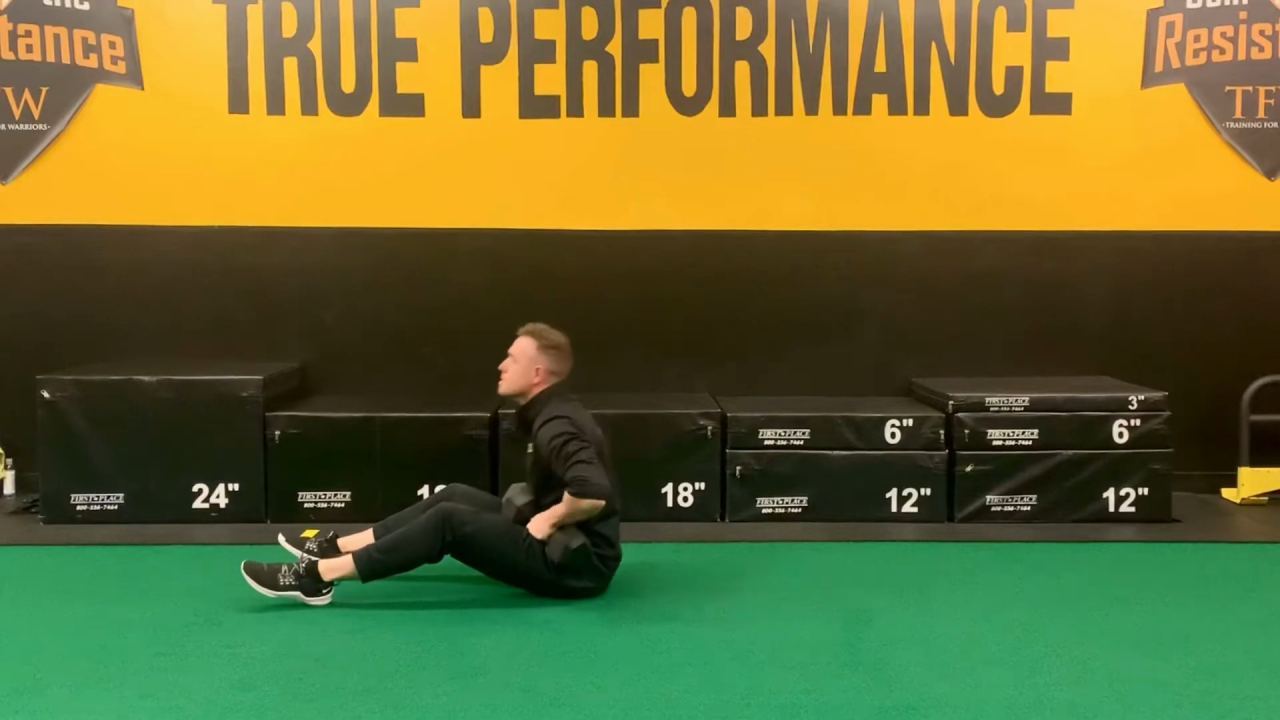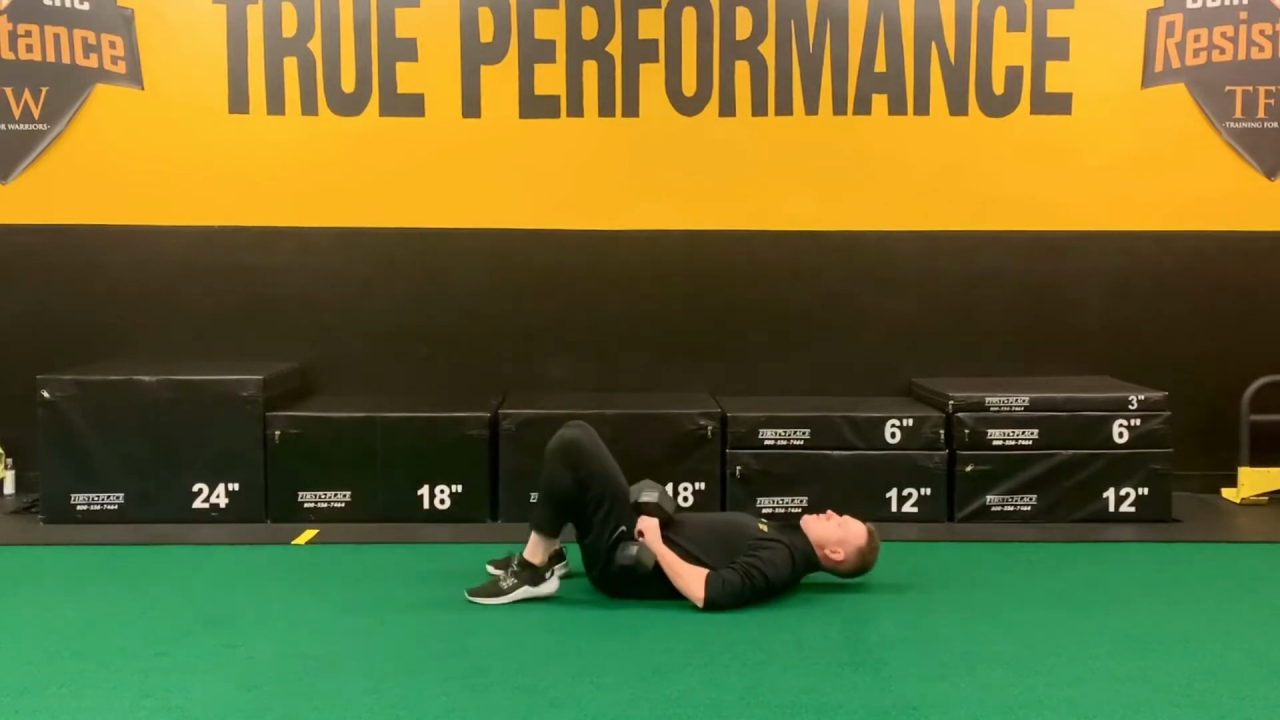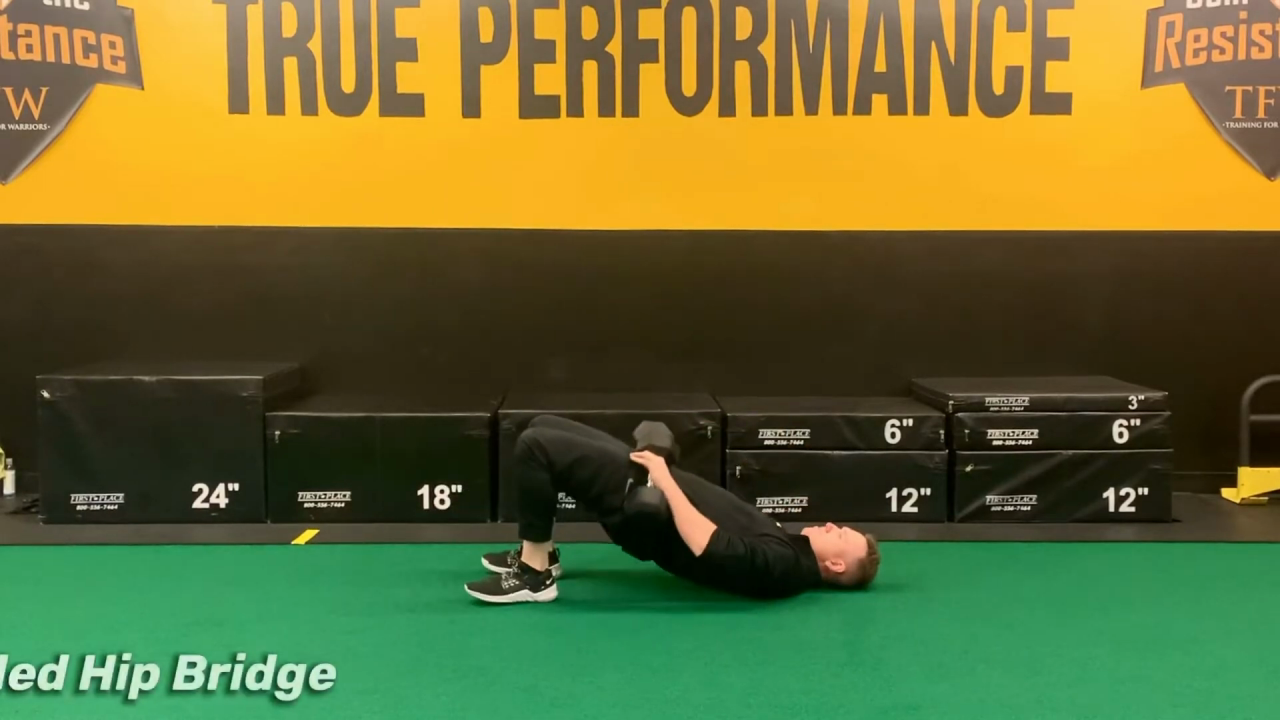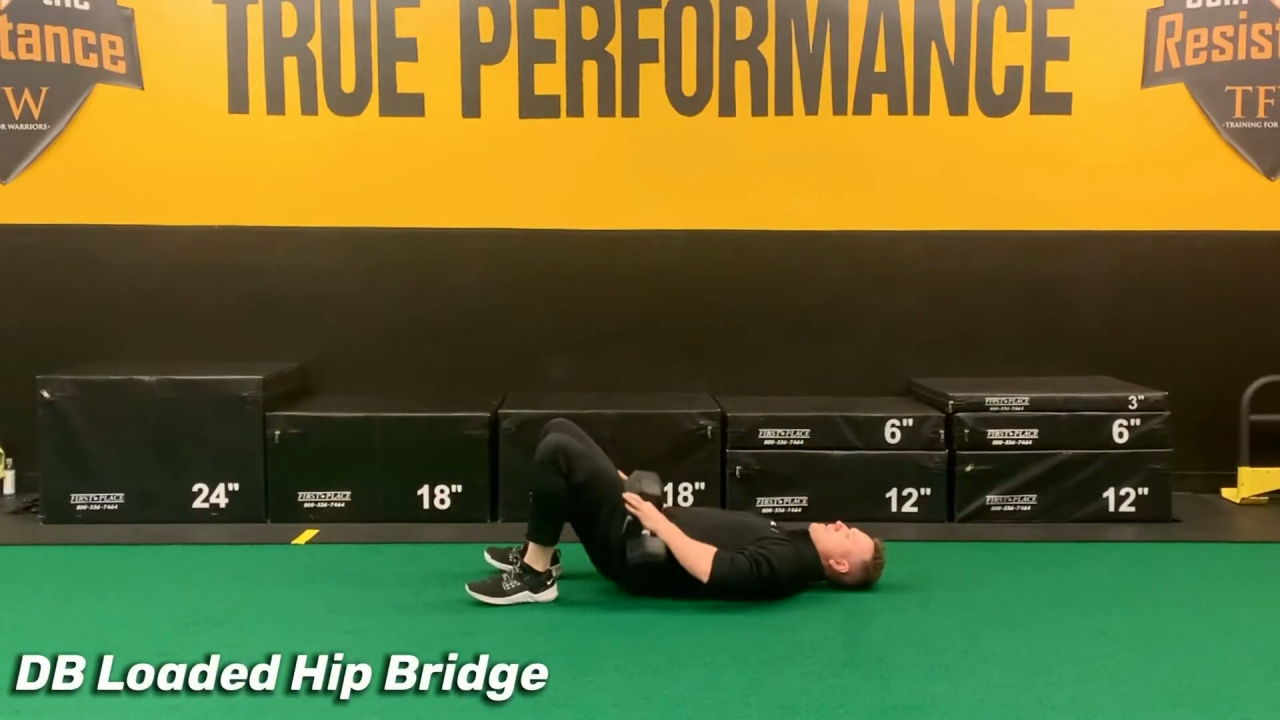
dt=1s
person 1, frame 1
left shoulder: (555, 426)
right shoulder: (555, 409)
left elbow: (592, 494)
left wrist: (551, 520)
right wrist: (540, 514)
left hip: (575, 565)
left knee: (447, 521)
right knee: (454, 497)
left ankle: (318, 577)
right ankle: (336, 547)
person 1, frame 2
left shoulder: (781, 562)
right shoulder: (785, 536)
left elbow: (708, 592)
left wrist: (657, 545)
right wrist: (657, 524)
right hip: (636, 533)
left knee: (569, 447)
right knee: (576, 434)
left ankle: (534, 569)
right ankle: (545, 555)
person 1, frame 3
left shoulder: (781, 566)
right shoulder: (787, 546)
left elbow: (708, 548)
left wrist: (664, 482)
right wrist: (660, 474)
right hip: (652, 487)
left knee: (533, 446)
right knee: (543, 428)
left ankle: (533, 573)
right ankle: (540, 553)
person 1, frame 4
left shoulder: (789, 565)
right shoulder: (788, 542)
left elbow: (715, 570)
left wrist: (659, 523)
right wrist: (637, 490)
right hip: (649, 528)
left knee: (556, 451)
right knee: (559, 431)
left ankle: (534, 575)
right ankle: (538, 553)
